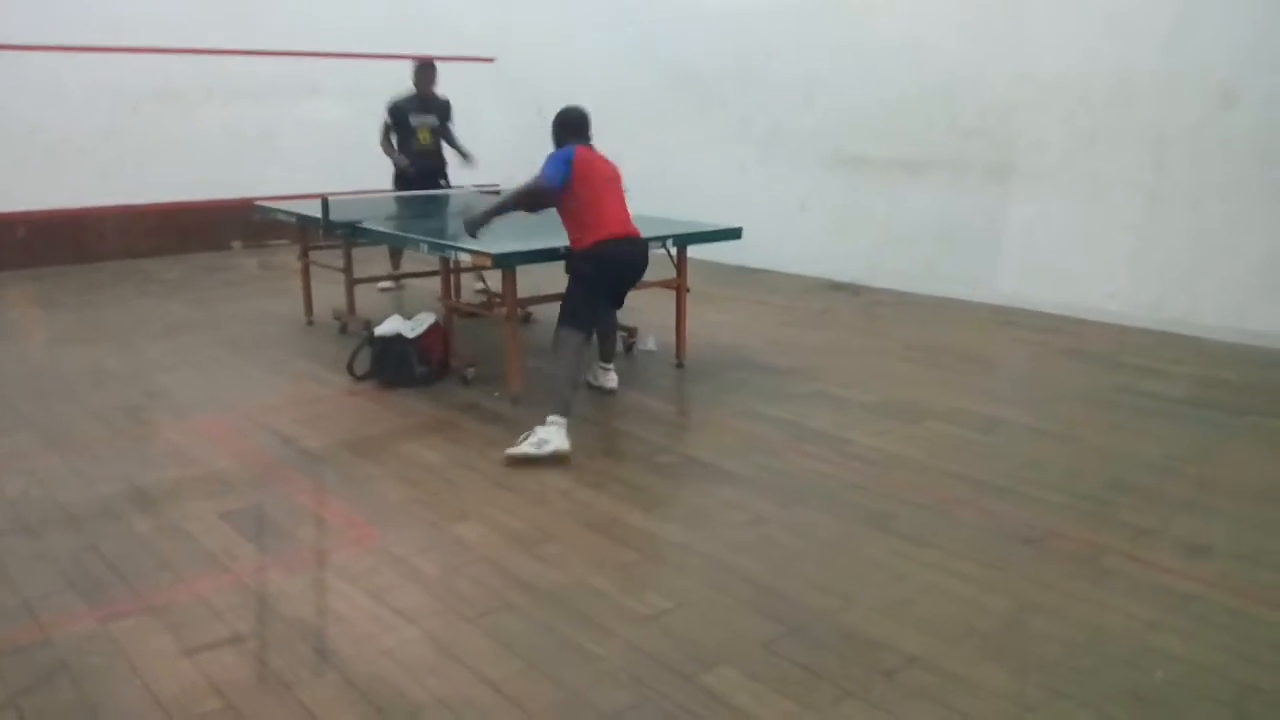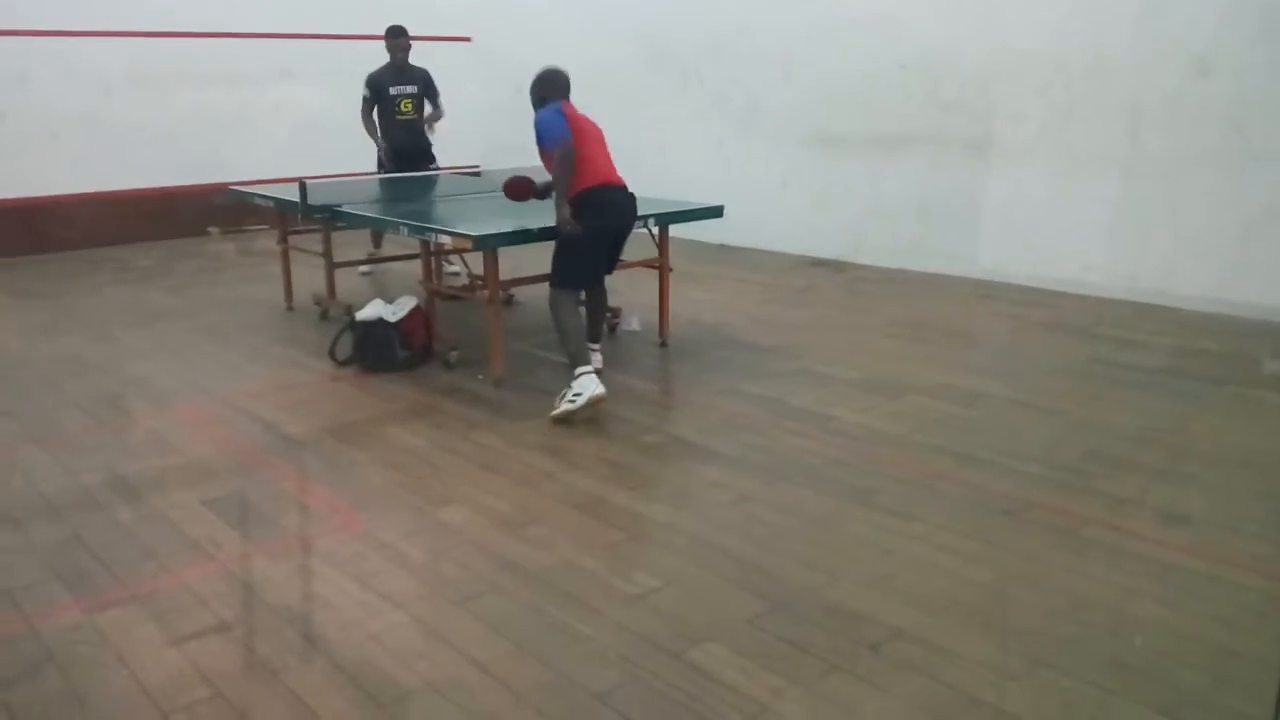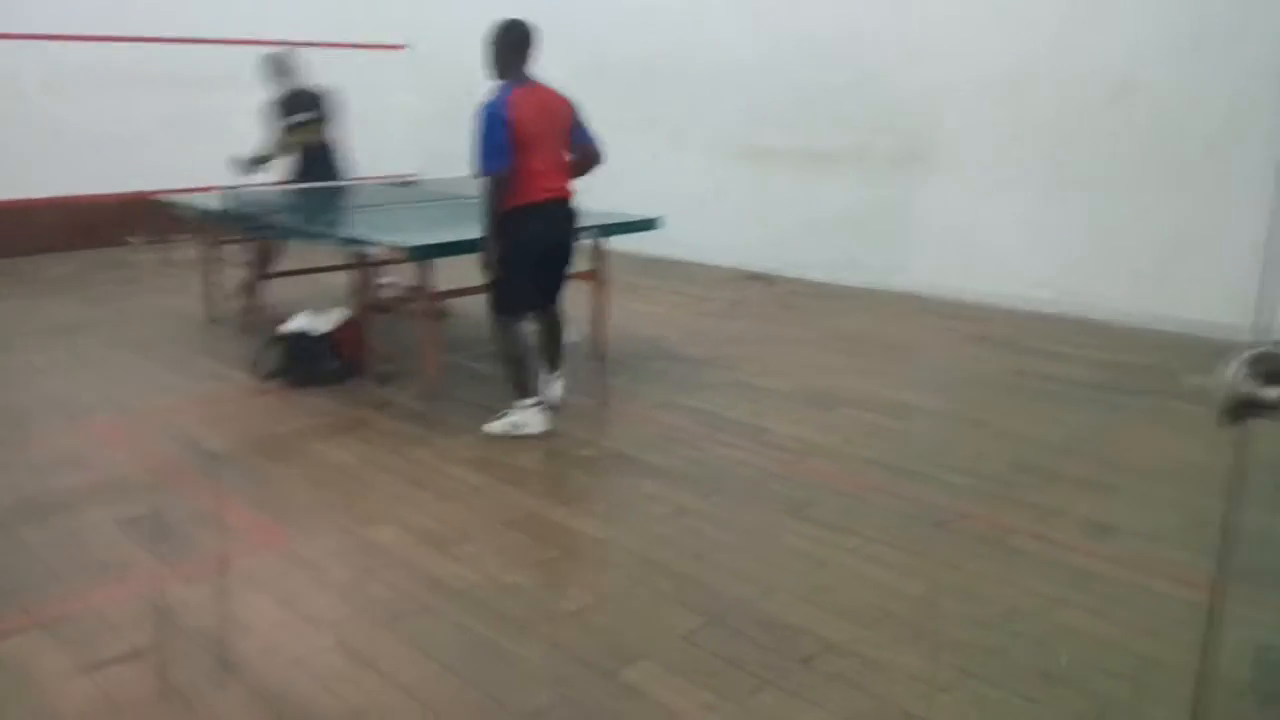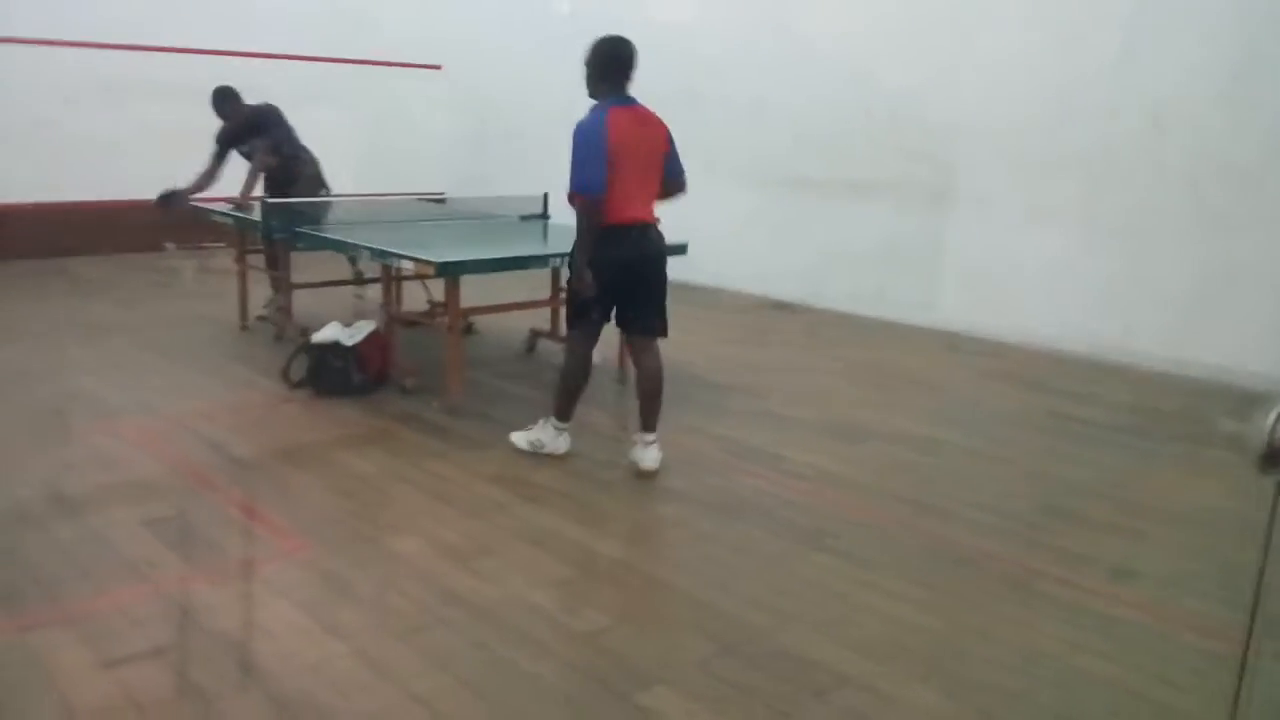
dt=0.5s
person 1, frame 1
left shoulder: (564, 159)
right shoulder: (608, 167)
left elbow: (539, 188)
left wrist: (485, 214)
right wrist: (550, 201)
left hip: (600, 253)
right hip: (635, 250)
left knee: (569, 339)
right knee: (603, 306)
left ankle: (554, 429)
right ankle: (606, 369)
person 1, frame 2
left shoulder: (548, 115)
right shoulder: (584, 121)
left elbow: (563, 150)
left wrist: (560, 203)
right wrist: (548, 188)
left hip: (593, 207)
right hip: (622, 202)
left knee: (563, 294)
right knee: (593, 277)
left ankle: (584, 377)
right ankle: (592, 350)
person 1, frame 3
left shoulder: (498, 107)
right shoulder: (560, 102)
left elbow: (499, 180)
right elbow: (590, 157)
left wrist: (490, 240)
left hip: (522, 222)
right hip: (559, 215)
left knee: (507, 318)
right knee: (547, 305)
left ankle: (528, 409)
right ankle: (551, 381)
person 1, frame 4
left shoulder: (592, 127)
right shoulder: (656, 125)
left elbow: (590, 202)
right elbow: (676, 186)
left wrist: (582, 264)
left hip: (609, 244)
right hip: (647, 242)
left knee: (581, 339)
right knee: (645, 344)
left ankle: (555, 430)
right ankle: (647, 443)
person 2, frame 1
left shoulder: (442, 105)
right shoulder: (398, 107)
right elbow: (385, 140)
left wrist: (460, 150)
right wrist: (396, 158)
left hip: (435, 174)
right hip: (407, 175)
right ankle: (395, 274)
person 2, frame 2
left shoulder: (422, 75)
right shoulder: (376, 79)
left elbow: (438, 108)
right elbow: (366, 115)
left wrist: (432, 117)
right wrist: (378, 141)
left hip: (421, 150)
right hip: (391, 151)
right ankle: (375, 253)
person 2, frame 3
left shoulder: (317, 98)
right shoulder: (281, 105)
left elbow: (324, 136)
right elbow: (285, 140)
right wrist: (268, 155)
left hip: (325, 172)
right hip: (302, 173)
right ankle: (253, 282)
person 2, frame 4
left shoulder: (267, 114)
right shoulder: (226, 134)
left elbow: (262, 157)
right elbow: (210, 173)
left wrist: (246, 192)
right wrist: (185, 192)
left hip: (303, 175)
right hip: (276, 185)
right knee: (271, 240)
left ankle: (357, 271)
right ankle: (279, 297)
